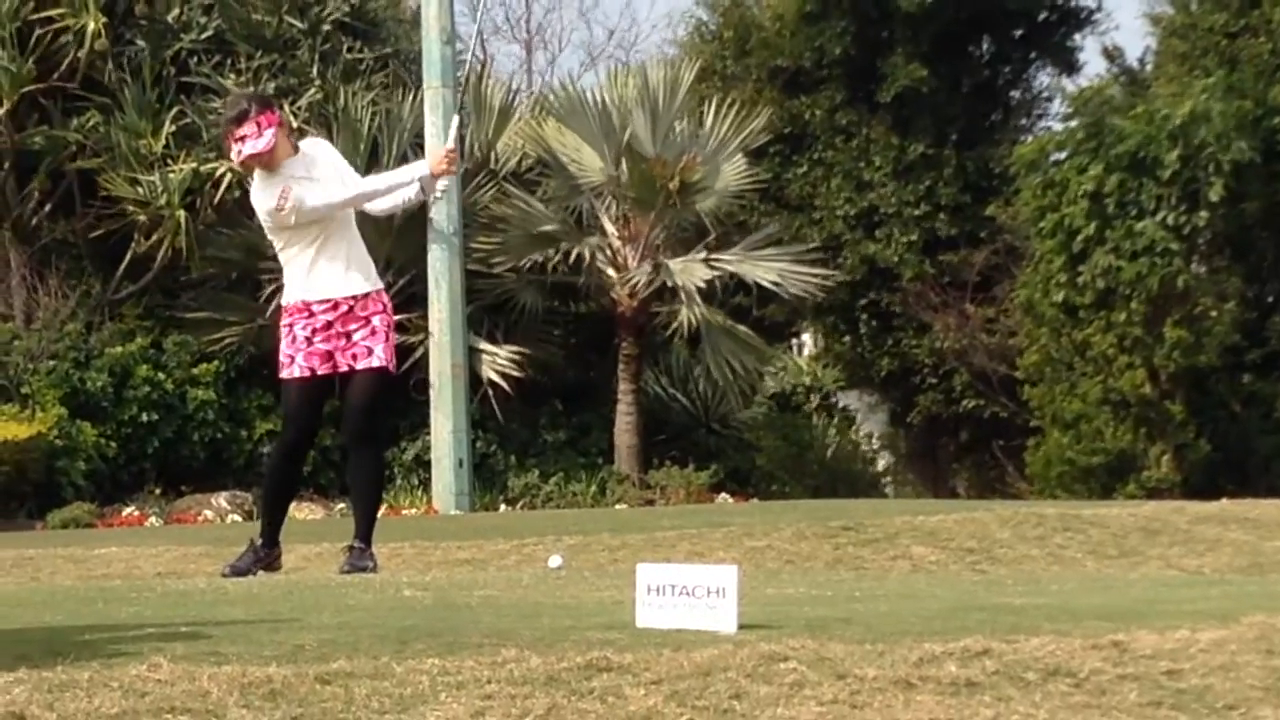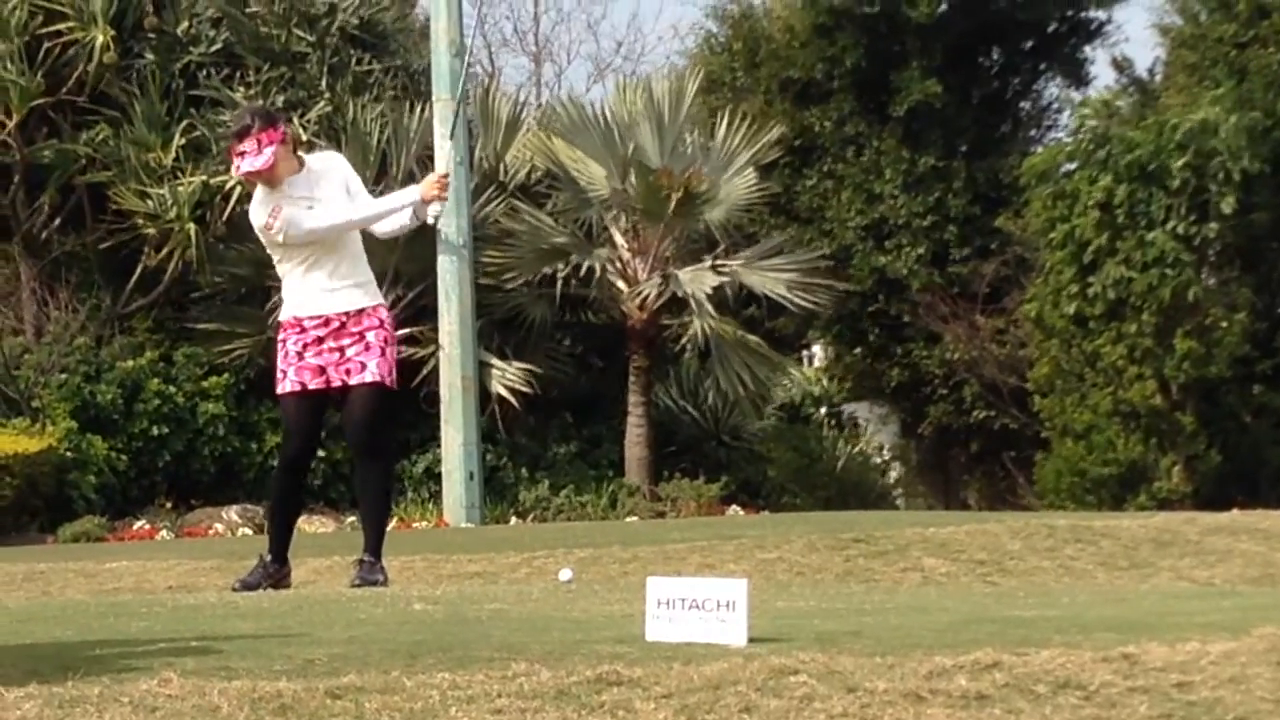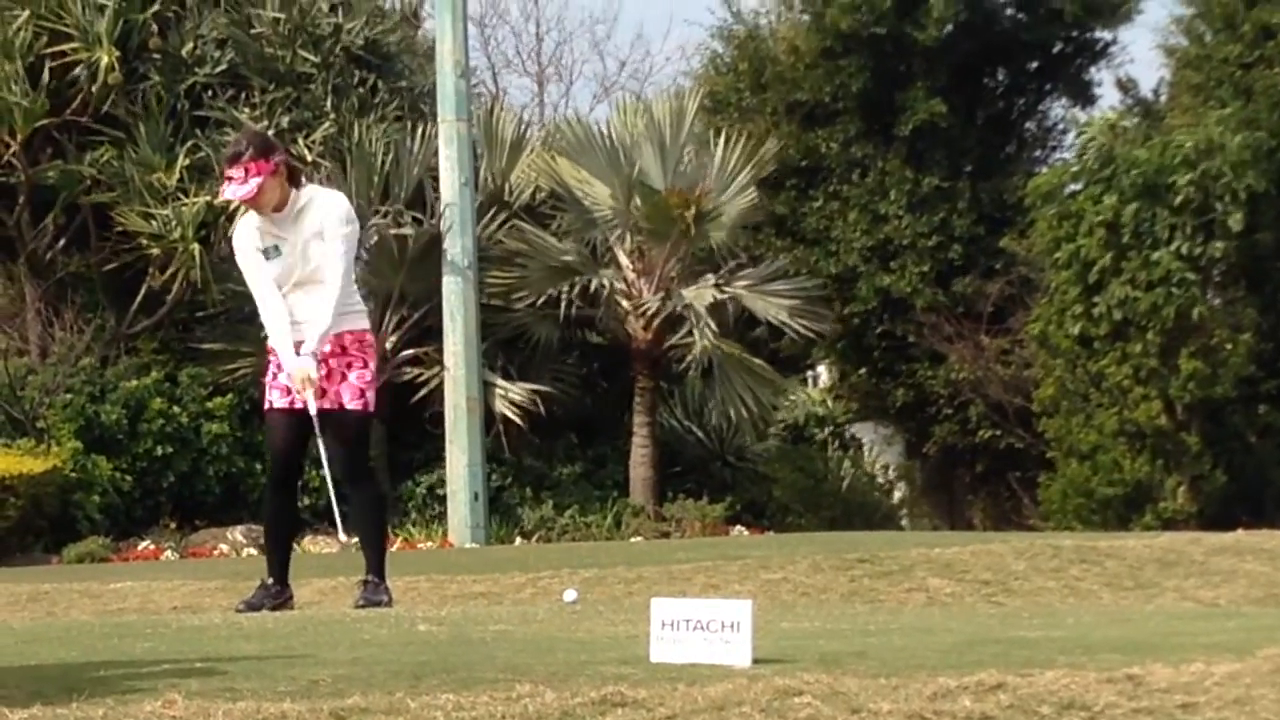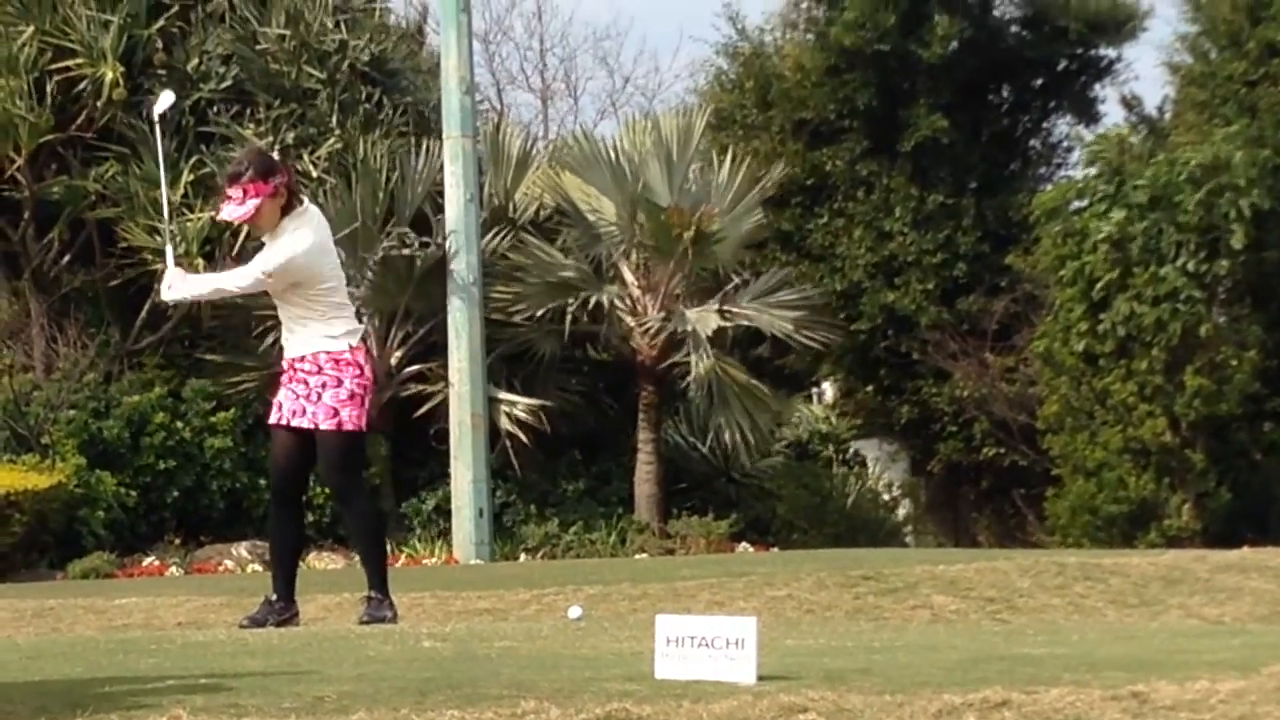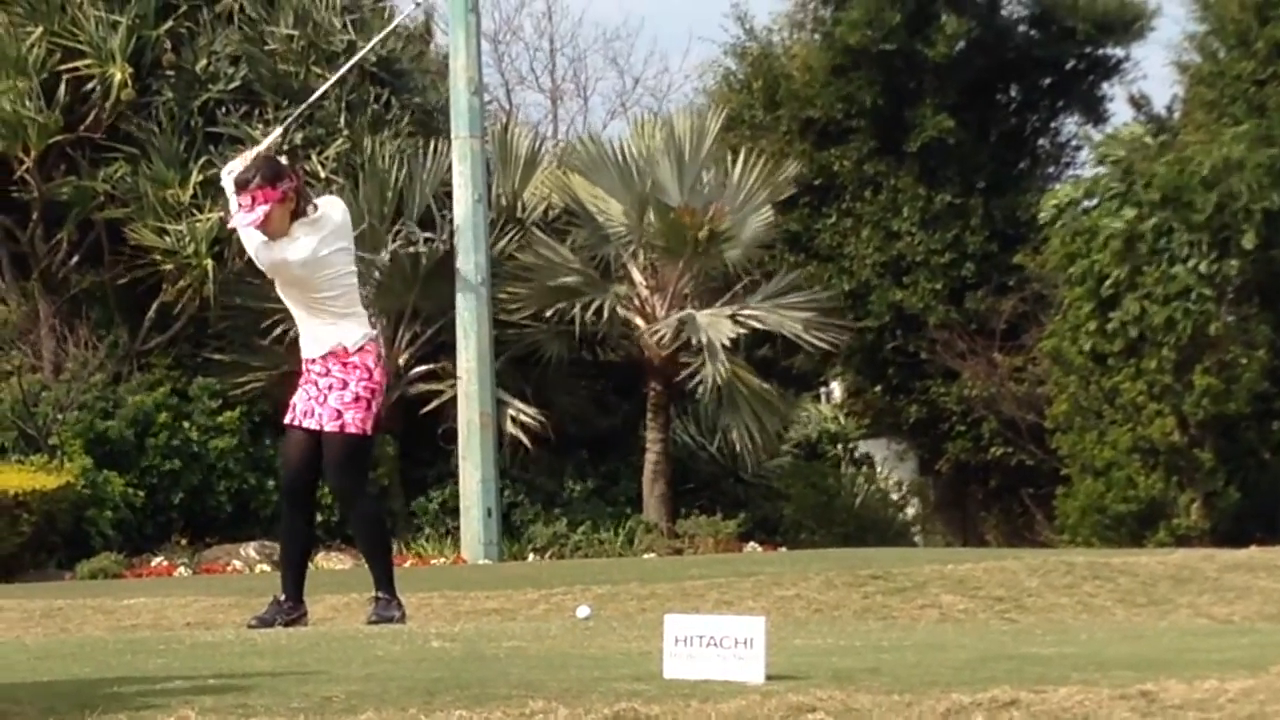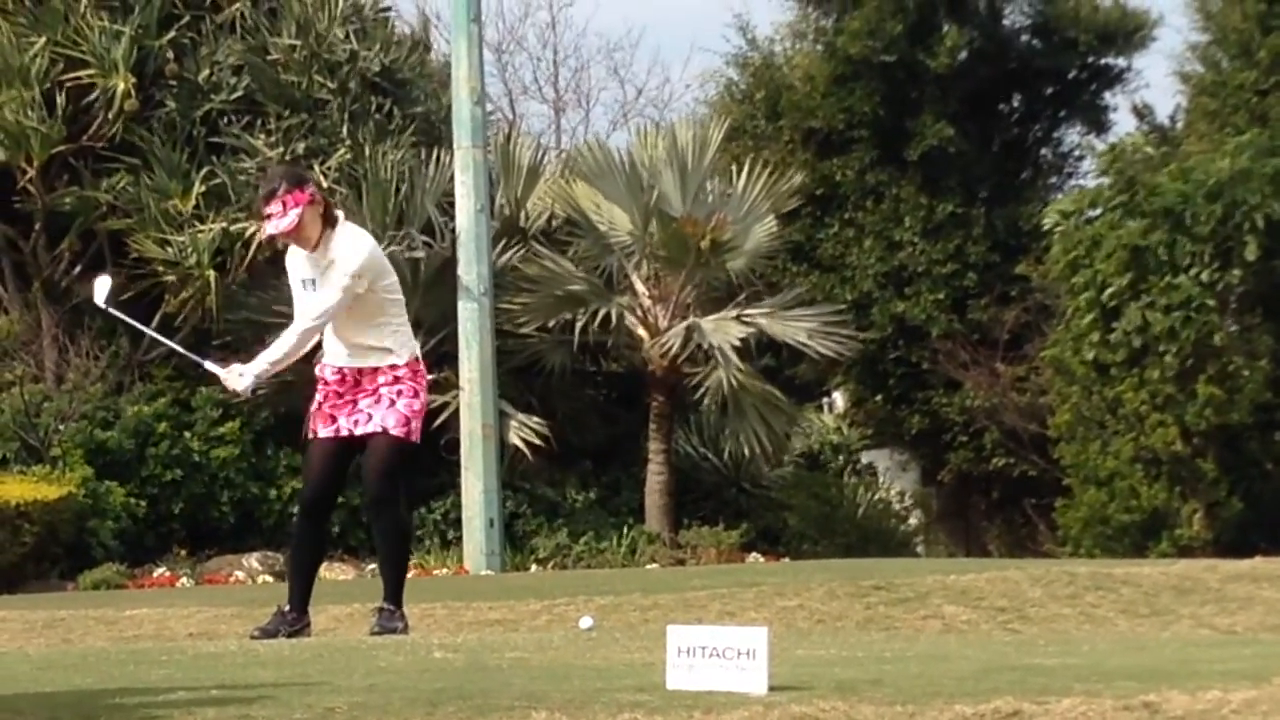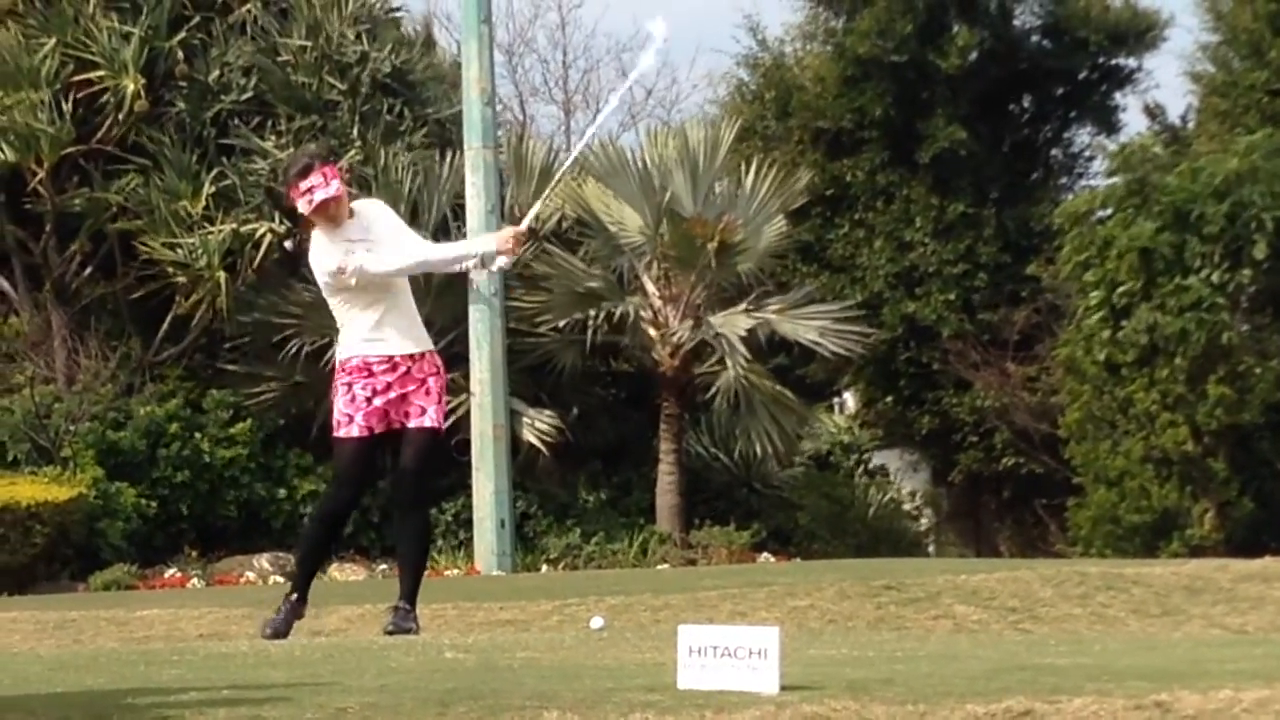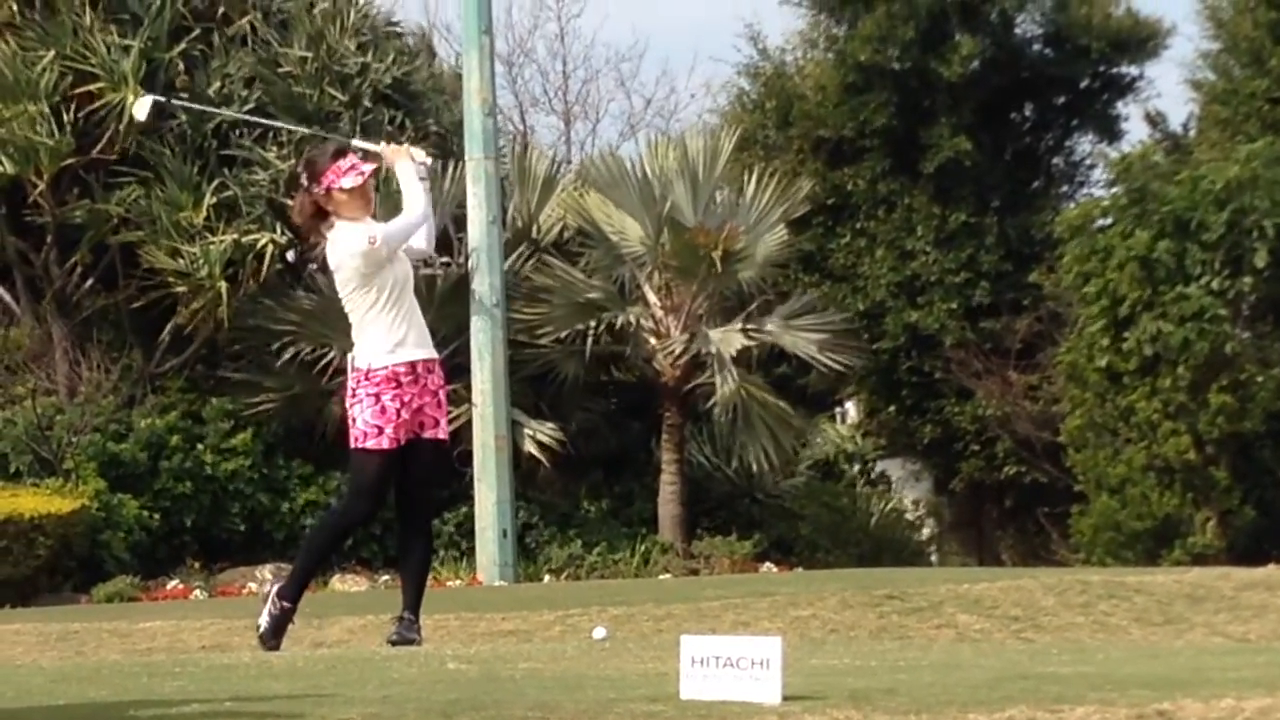
dt=0.3s
person 1, frame 1
left shoulder: (318, 150)
right shoulder: (270, 196)
left elbow: (376, 202)
right elbow: (355, 194)
left wrist: (425, 180)
right wrist: (421, 170)
left hip: (366, 306)
right hip: (309, 317)
left knee: (363, 429)
right knee: (296, 433)
left ankle: (362, 544)
right ankle: (266, 544)
person 1, frame 2
left shoulder: (331, 165)
right shoulder: (266, 211)
left elbow: (379, 223)
right elbow: (345, 220)
left wrist: (422, 206)
right wrist: (413, 195)
left hip: (365, 321)
right hip: (305, 333)
left knee: (367, 442)
right knee: (296, 450)
left ankle: (371, 558)
right ankle: (275, 560)
person 1, frame 3
left shoulder: (330, 207)
right shoulder: (245, 232)
left elbow: (333, 287)
right elbow: (270, 304)
left wrist: (315, 357)
right wrist: (298, 360)
left hip: (343, 345)
right hip: (286, 354)
left knee: (351, 466)
right knee: (280, 470)
left ankle: (375, 578)
right ankle: (277, 582)
person 1, frame 4
left shoulder: (291, 251)
right shoulder: (302, 214)
left elbow: (233, 283)
right elbow: (246, 284)
left wrist: (180, 284)
right wrist: (187, 282)
left hip: (335, 366)
right hip: (300, 367)
left knee: (345, 483)
right knee: (283, 486)
left ankle: (379, 595)
right ankle: (282, 598)
person 1, frame 5
left shoulder: (281, 256)
right shoulder: (332, 208)
left elbow: (241, 216)
left wrist: (233, 176)
left hip: (347, 368)
right hip: (322, 368)
left knee: (348, 485)
right knee: (294, 485)
left ankle: (387, 595)
right ankle: (291, 598)
person 1, frame 6
left shoulder: (355, 250)
right shoulder: (296, 256)
left elbow: (310, 322)
right elbow: (308, 325)
left wrist: (255, 371)
left hip: (393, 377)
right hip: (339, 380)
left knee: (381, 493)
right knee: (314, 496)
left ankle: (392, 606)
right ankle: (295, 609)
person 1, frame 7
left shoulder: (372, 211)
right shoulder: (329, 257)
left elbow: (425, 251)
right elbow: (415, 261)
left wrist: (488, 248)
right wrist: (484, 246)
left hip: (416, 365)
right hip: (361, 374)
left knee: (411, 491)
right knee: (342, 491)
left ankle: (407, 604)
right ankle: (295, 596)
person 1, frame 8
left shoulder: (363, 230)
right shoulder: (358, 242)
left elbow: (421, 243)
right elbow: (415, 216)
left wrist: (408, 168)
right wrist: (405, 167)
left hip: (422, 374)
right hip: (380, 382)
left knee: (417, 503)
right knee: (362, 502)
left ankle: (409, 616)
right ankle: (286, 596)
